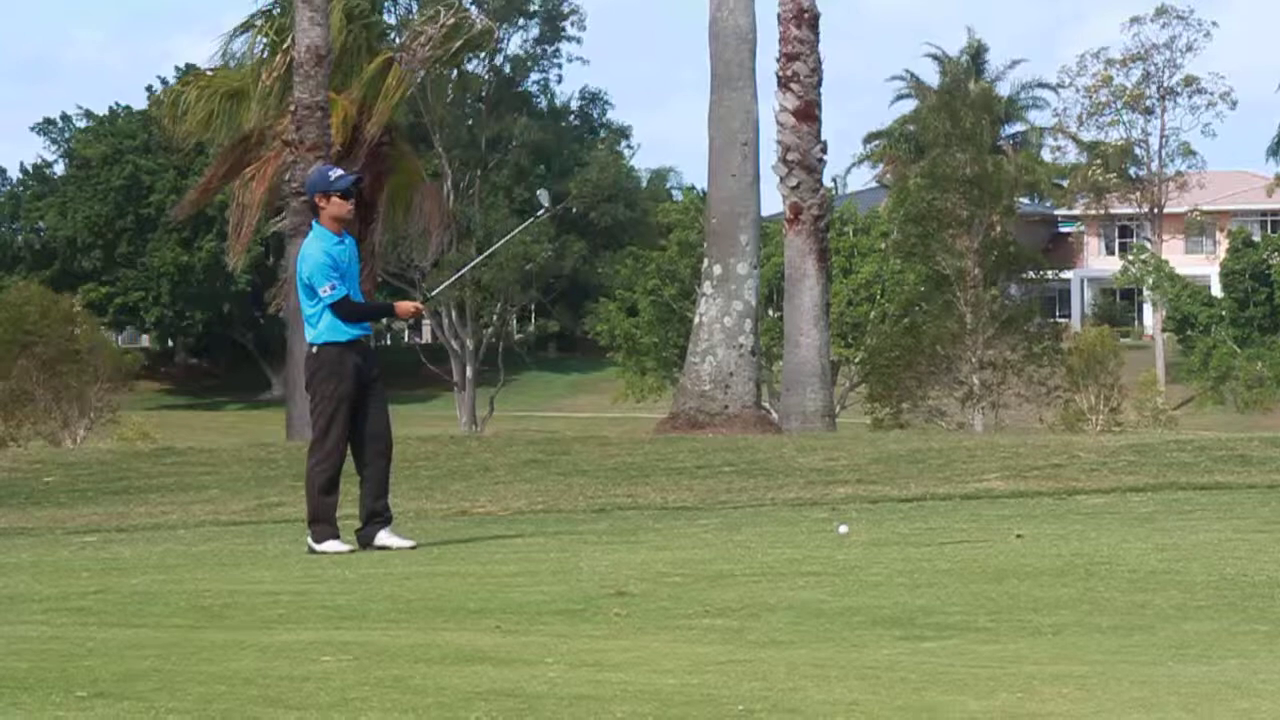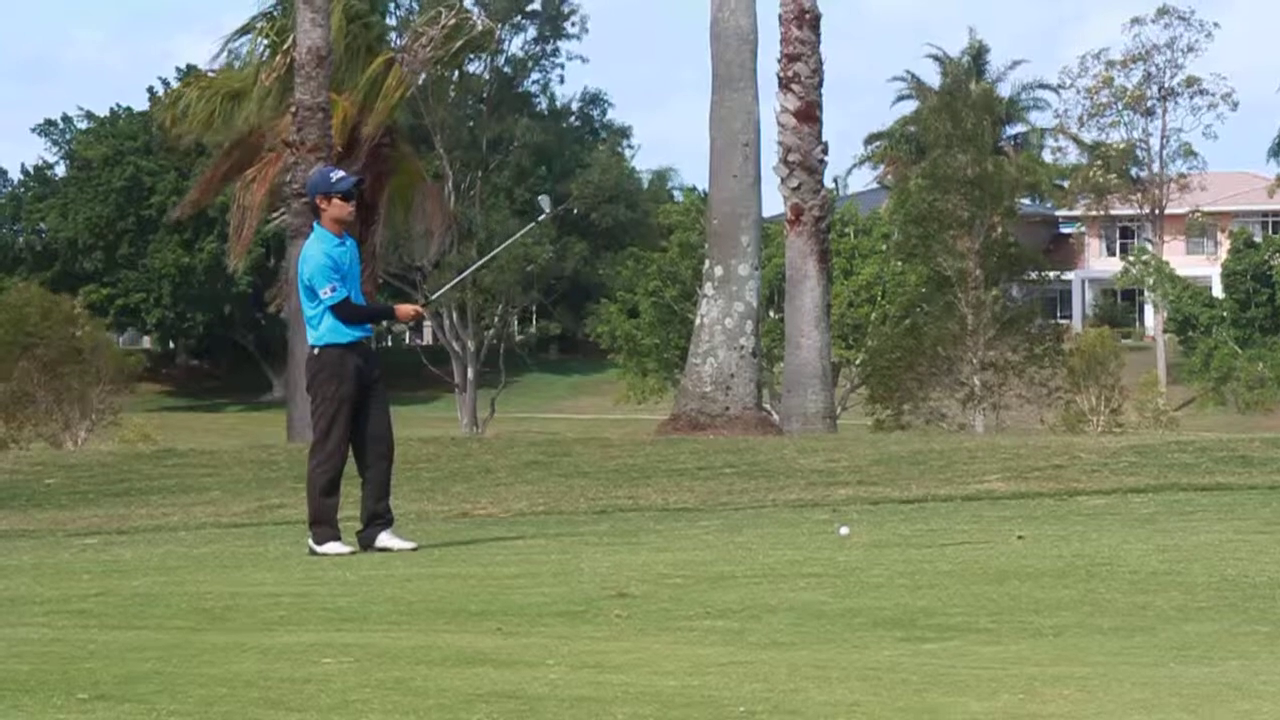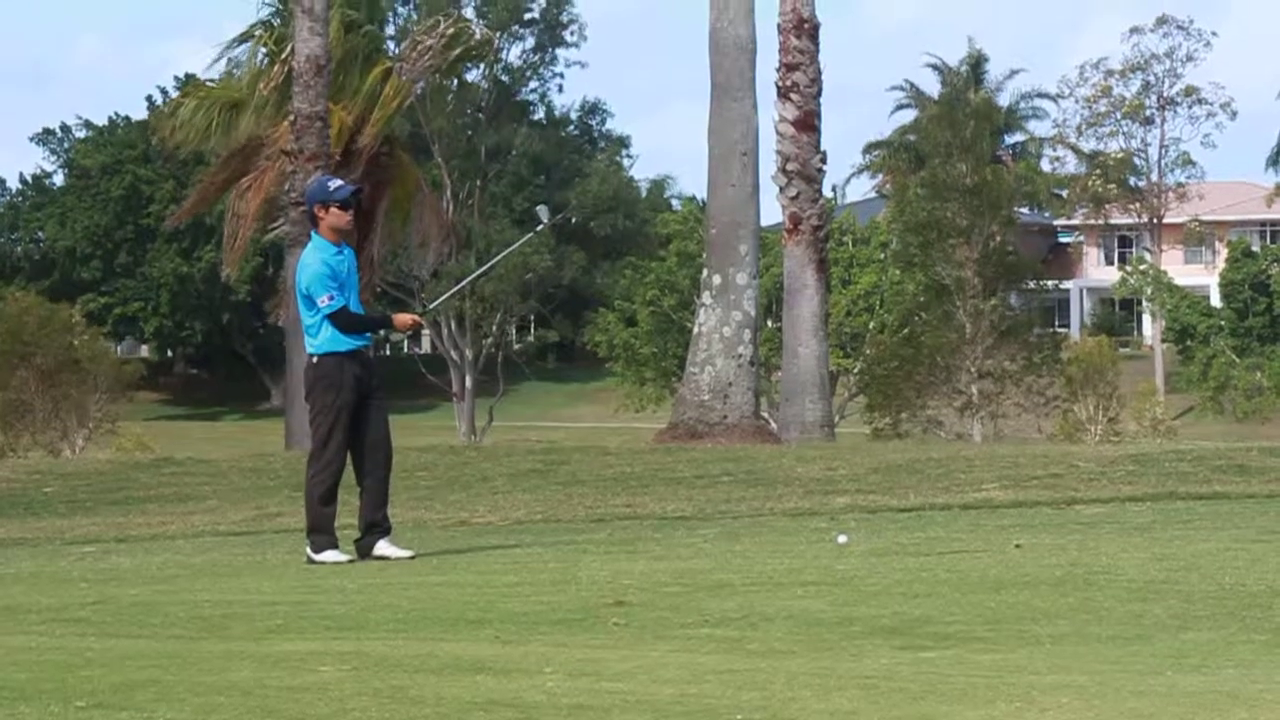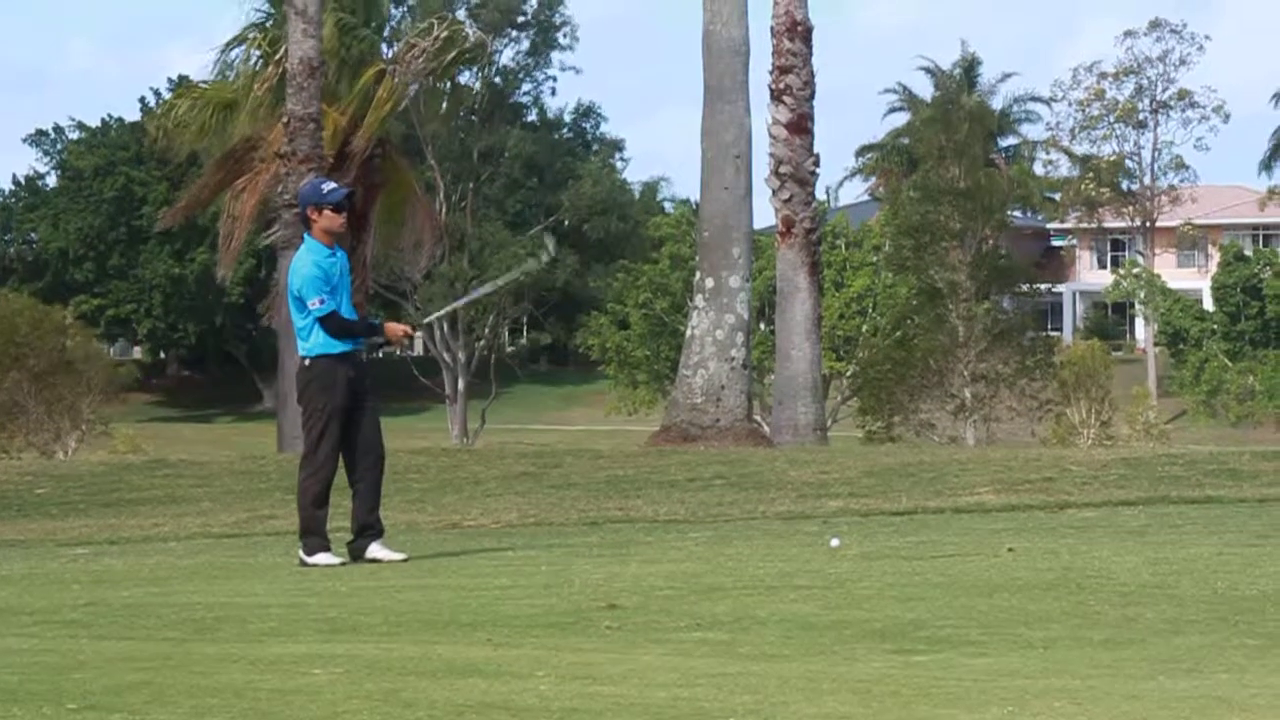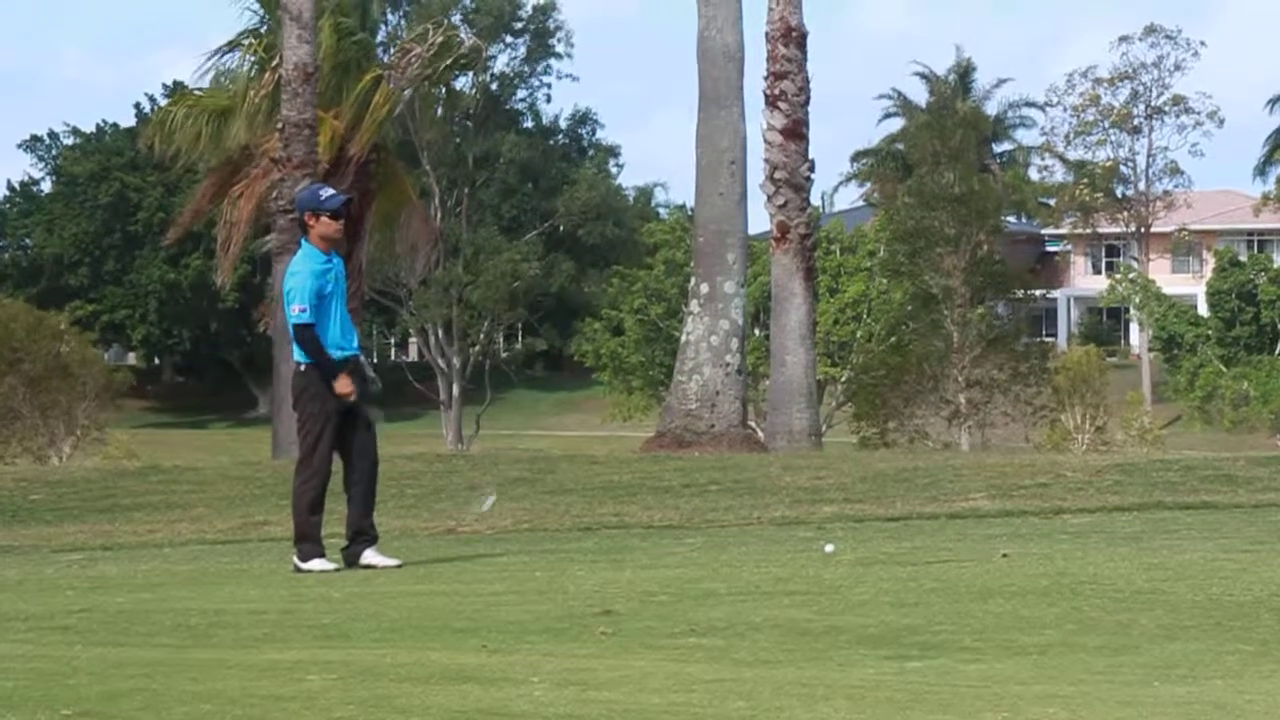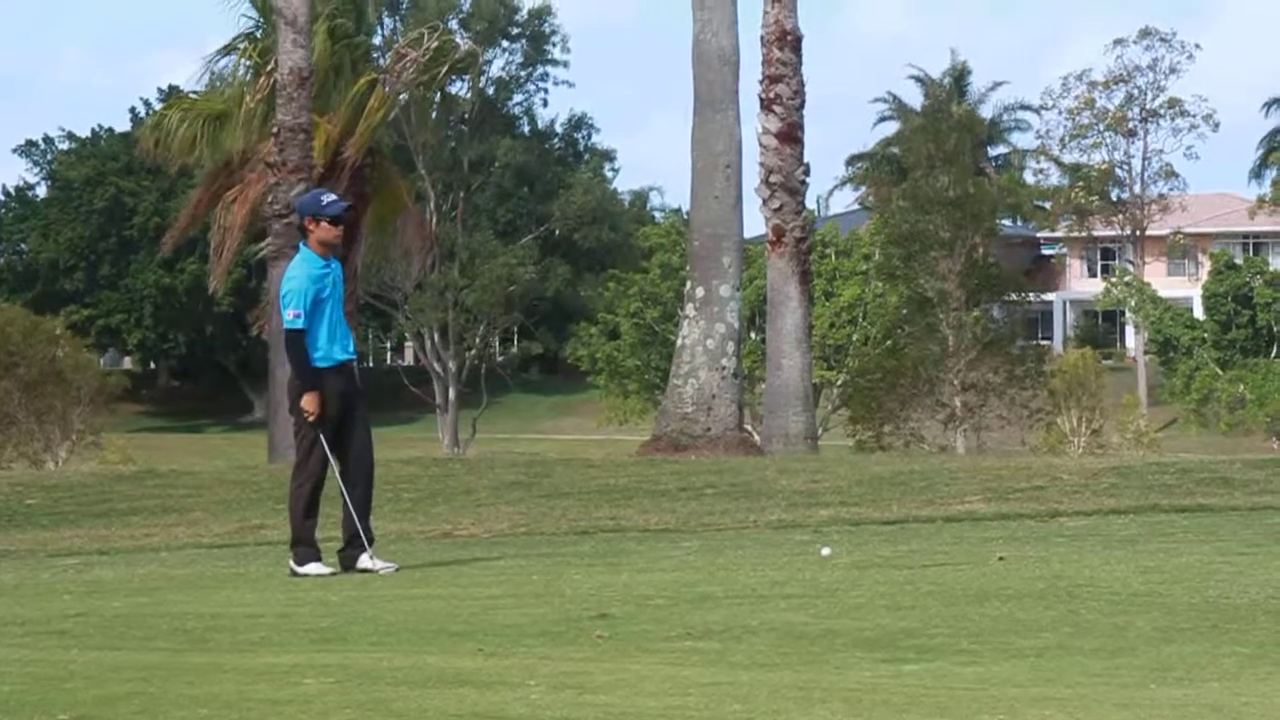
dt=0.4s
person 1, frame 1
left shoulder: (348, 242)
right shoulder: (317, 252)
right elbow: (344, 308)
left wrist: (389, 311)
right wrist: (392, 309)
left hip: (360, 351)
right hip: (331, 357)
left knee: (376, 442)
right knee: (329, 447)
left ankle: (375, 526)
right ankle: (321, 532)
person 1, frame 2
left shoulder: (349, 244)
right shoulder: (318, 254)
right elbow: (344, 311)
left wrist: (389, 316)
right wrist: (393, 313)
left hip: (362, 352)
right hip: (332, 358)
left knee: (378, 444)
right knee: (330, 449)
left ankle: (376, 528)
right ankle: (322, 534)
person 1, frame 3
left shoulder: (346, 253)
right shoulder: (316, 263)
right elbow: (341, 319)
left wrist: (385, 325)
right wrist: (390, 322)
left hip: (360, 360)
right hip: (330, 367)
left knee: (376, 451)
right knee: (328, 457)
left ankle: (374, 536)
right ankle: (320, 542)
person 1, frame 4
left shoulder: (339, 256)
right shoulder: (308, 265)
right elbow: (331, 324)
left wrist: (376, 333)
right wrist: (381, 330)
left hip: (352, 363)
right hip: (323, 369)
left knee: (369, 453)
right knee: (321, 459)
left ankle: (367, 539)
right ankle: (312, 545)
person 1, frame 5
left shoulder: (335, 261)
right shoulder: (304, 271)
right elbow: (303, 334)
left wrist: (356, 360)
right wrist: (336, 376)
left hip: (347, 373)
right hip: (318, 377)
left knee: (363, 459)
right knee: (315, 465)
left ankle: (361, 545)
right ankle: (307, 551)
person 1, frame 6
left shoulder: (334, 266)
right shoulder: (301, 275)
right elbow: (293, 338)
right wrist: (308, 389)
left hip: (344, 375)
right hip: (316, 380)
left knee: (360, 464)
right knee: (311, 469)
left ankle: (356, 549)
right ankle: (303, 554)
